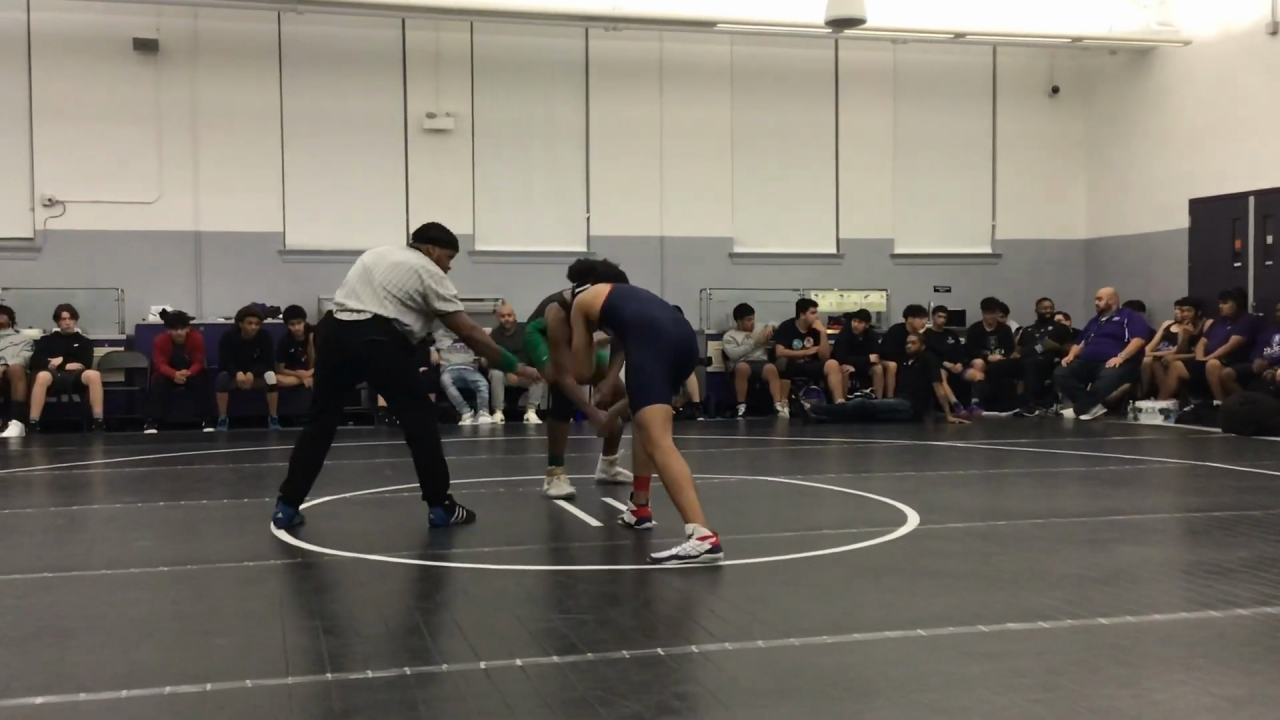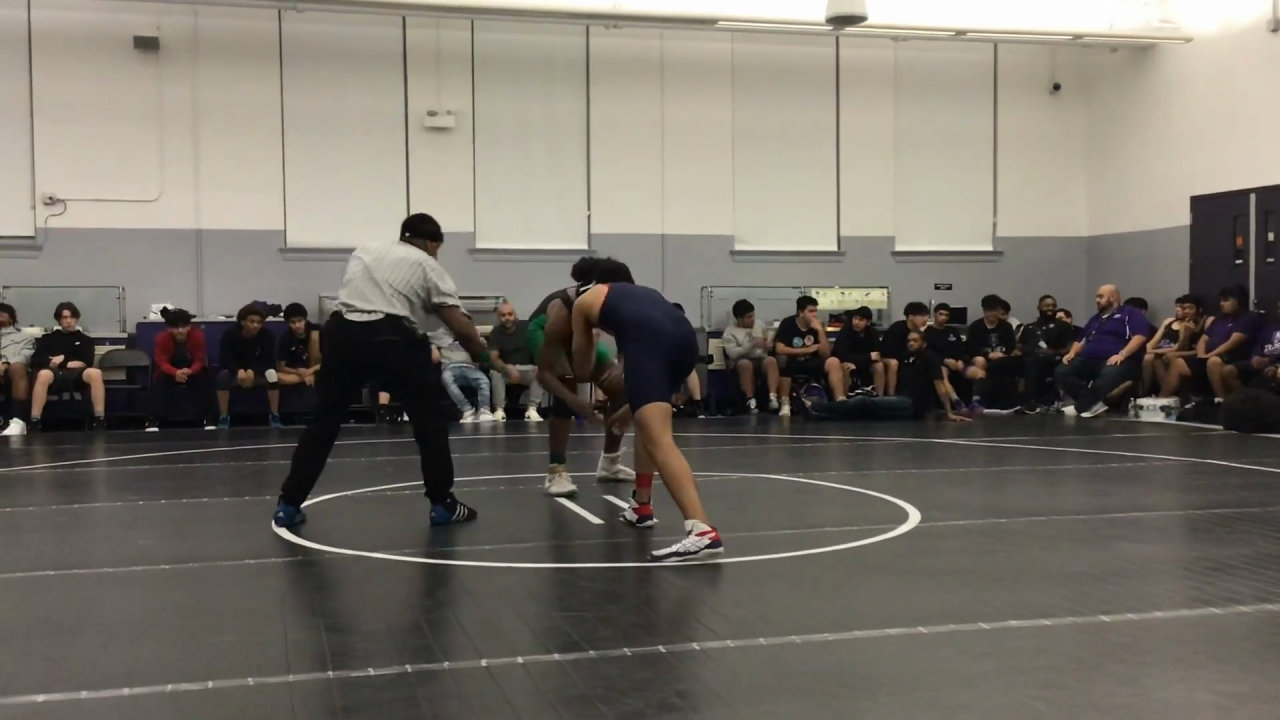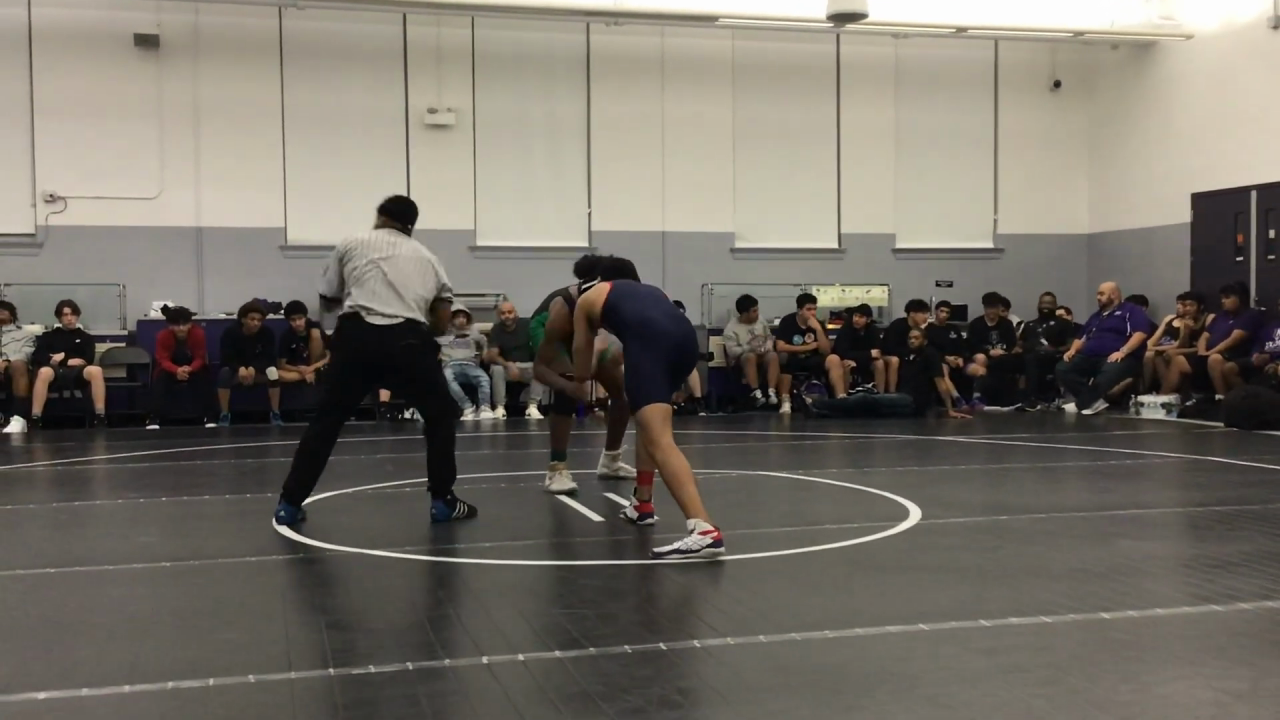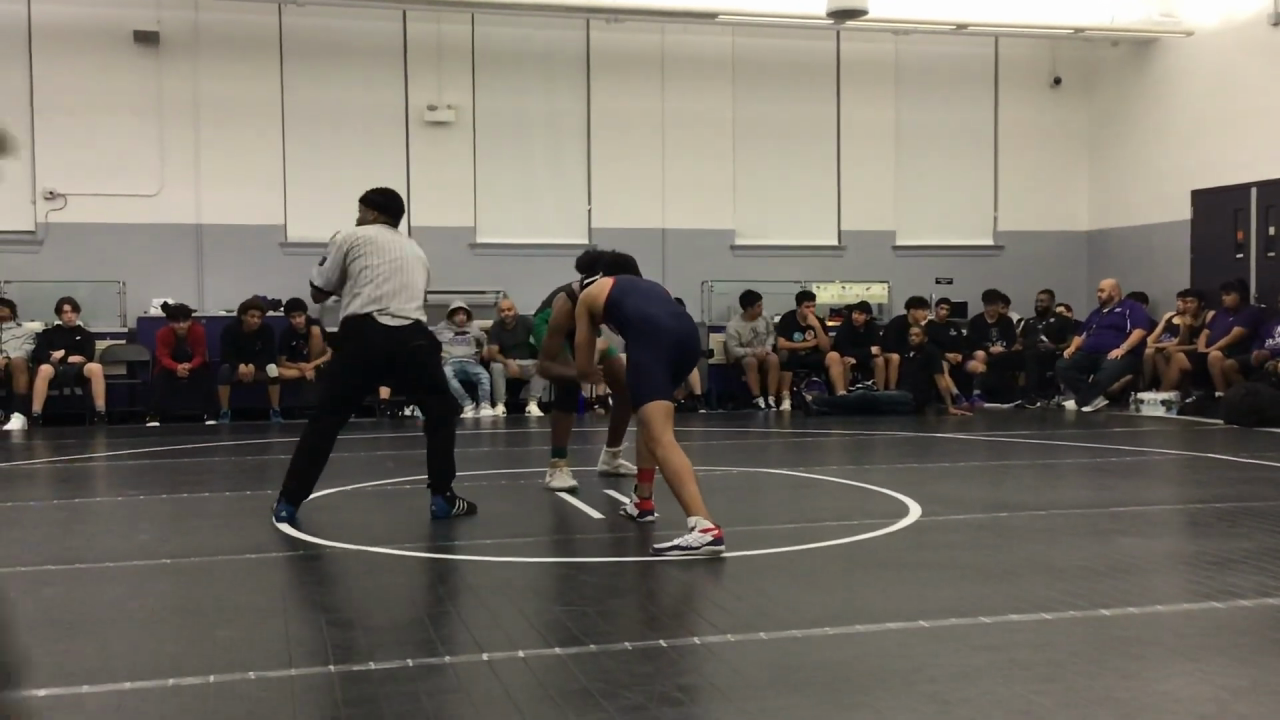
dt=0.2s
person 1, frame 1
left shoulder: (376, 253)
right shoulder: (428, 272)
right elbow: (467, 332)
right wrist: (512, 365)
left hip: (334, 331)
right hip: (377, 338)
left knee: (320, 420)
right knee: (419, 420)
left ankle: (287, 506)
right ankle: (439, 507)
person 1, frame 2
left shoulder: (364, 250)
right shoulder: (428, 265)
right elbow: (460, 326)
right wrist: (485, 356)
left hip: (343, 332)
right hip: (392, 338)
left knee: (325, 419)
right knee: (429, 415)
left ankle: (288, 506)
right ankle: (442, 504)
person 1, frame 3
left shoulder: (352, 244)
right shoulder: (427, 258)
left elbow: (328, 300)
right elbow: (441, 323)
left hip: (356, 335)
right hip: (406, 339)
left knee: (327, 419)
right knee: (441, 415)
left ankle: (289, 504)
right ankle: (443, 501)
person 1, frame 4
left shoulder: (350, 238)
right shoulder: (416, 253)
left elbow: (319, 293)
left hip: (362, 335)
right hip: (411, 339)
left knee: (326, 418)
right knee: (442, 412)
left ankle: (288, 501)
right ankle: (443, 497)
person 2, frame 1
left shoulder: (583, 300)
right shoulder: (633, 295)
left elbow: (582, 373)
right wrist: (616, 410)
left hip: (651, 341)
right hip: (685, 337)
left knee: (658, 442)
right knee: (644, 423)
left ankle: (703, 535)
right ankle: (639, 508)
person 2, frame 2
left shoulder: (584, 301)
right shoulder: (644, 292)
left elbow: (582, 371)
right wrist: (630, 408)
left hip: (648, 340)
right hip: (684, 336)
left knee: (659, 440)
right knee: (646, 422)
left ankle: (703, 531)
right ankle: (641, 506)
person 2, frame 3
left shoulder: (587, 299)
right shoulder: (648, 291)
left elbow: (581, 371)
left wrist: (582, 388)
left hip: (649, 339)
right hip: (685, 335)
left knee: (658, 440)
right knee: (648, 422)
left ankle: (704, 531)
right ankle: (642, 503)
person 2, frame 4
left shoulder: (589, 294)
right shoulder: (649, 286)
left elbow: (583, 368)
left wrist: (594, 374)
left hip: (651, 337)
right hip: (687, 333)
left knee: (660, 438)
right knee: (649, 419)
left ankle: (705, 528)
right ankle: (643, 500)
person 3, frame 1
right shoulder: (560, 313)
right elbow: (564, 378)
right wrist: (593, 412)
right hip: (542, 334)
left knee: (618, 395)
right knee: (564, 395)
left ankle: (608, 466)
right ankle: (554, 474)
person 3, frame 2
right shoulder: (562, 311)
right elbow: (543, 373)
left wrist: (621, 369)
right wrist: (571, 399)
right hip: (544, 330)
left knee: (621, 392)
right knee: (568, 389)
left ankle: (609, 464)
right ankle: (556, 472)
person 3, frame 3
right shoulder: (564, 308)
right elbow: (539, 368)
left wrist: (621, 352)
right wrist: (567, 385)
right hip: (546, 328)
left knee: (624, 390)
right knee: (567, 391)
left ankle: (611, 461)
right ankle: (557, 470)
person 3, frame 4
right shoulder: (567, 304)
right elbow: (544, 365)
right wrist: (579, 372)
right hip: (550, 324)
left knee: (627, 387)
right knee: (569, 385)
left ankle: (611, 458)
right ankle: (557, 467)
